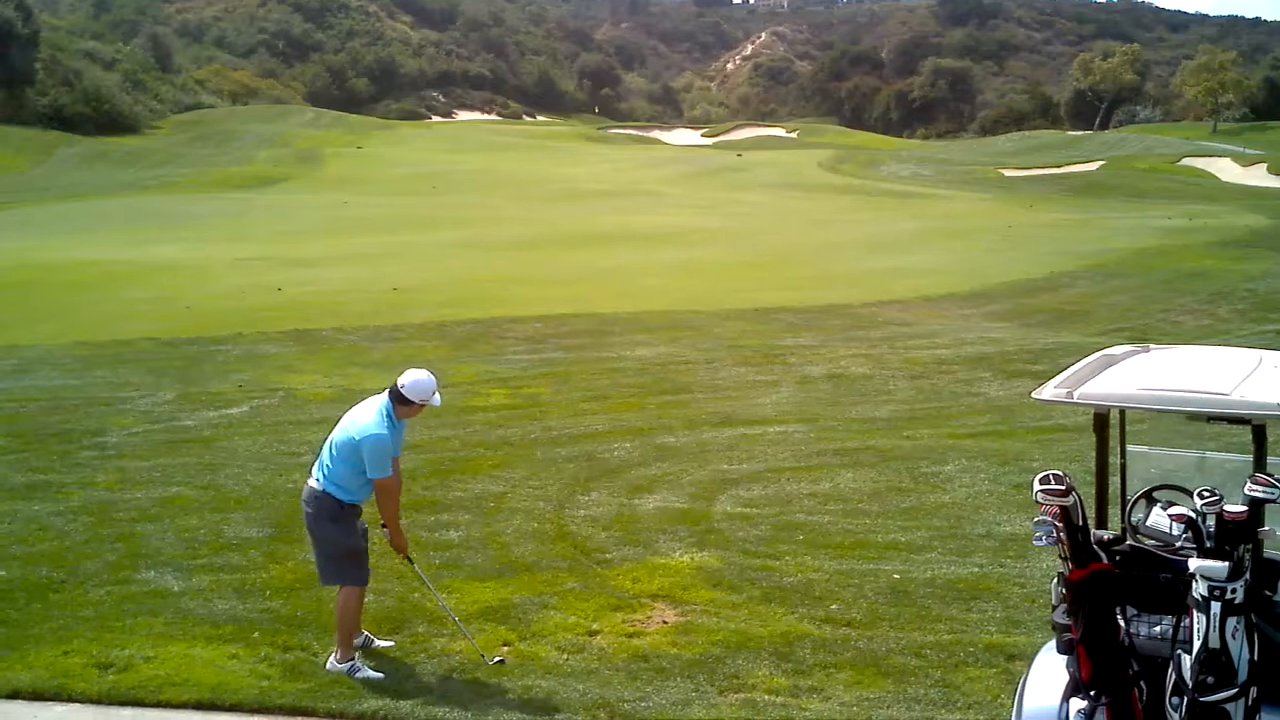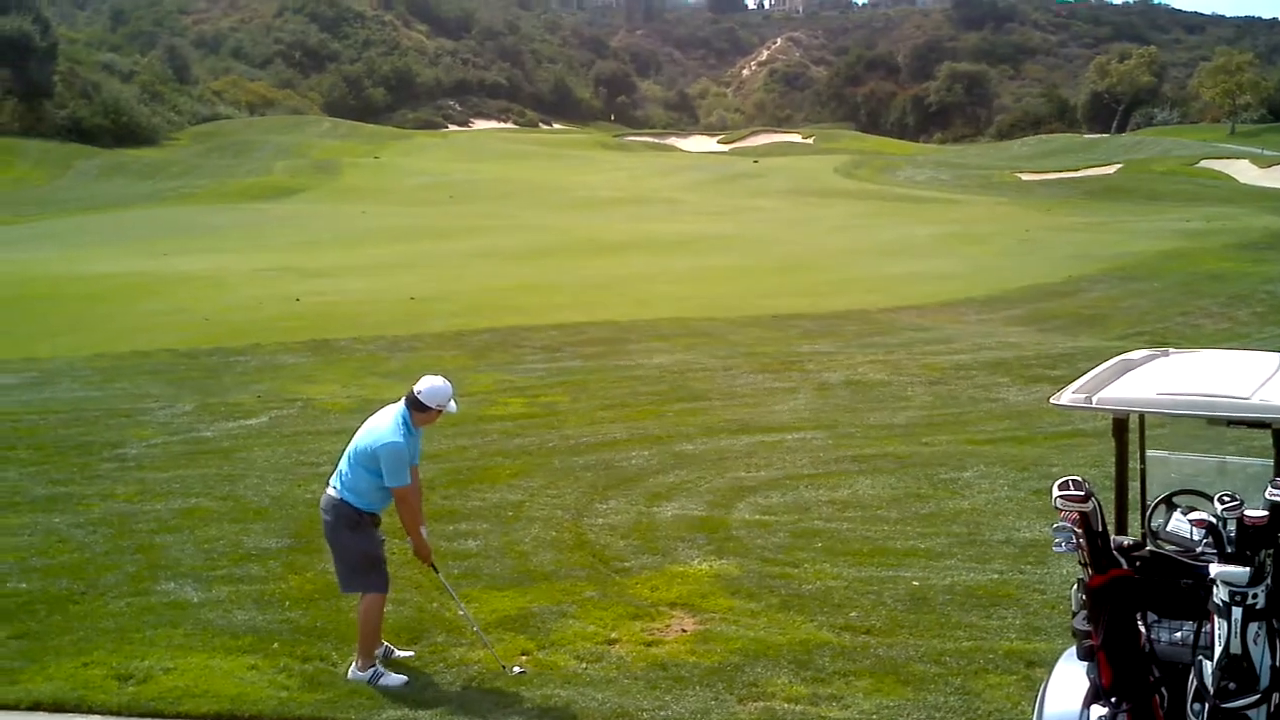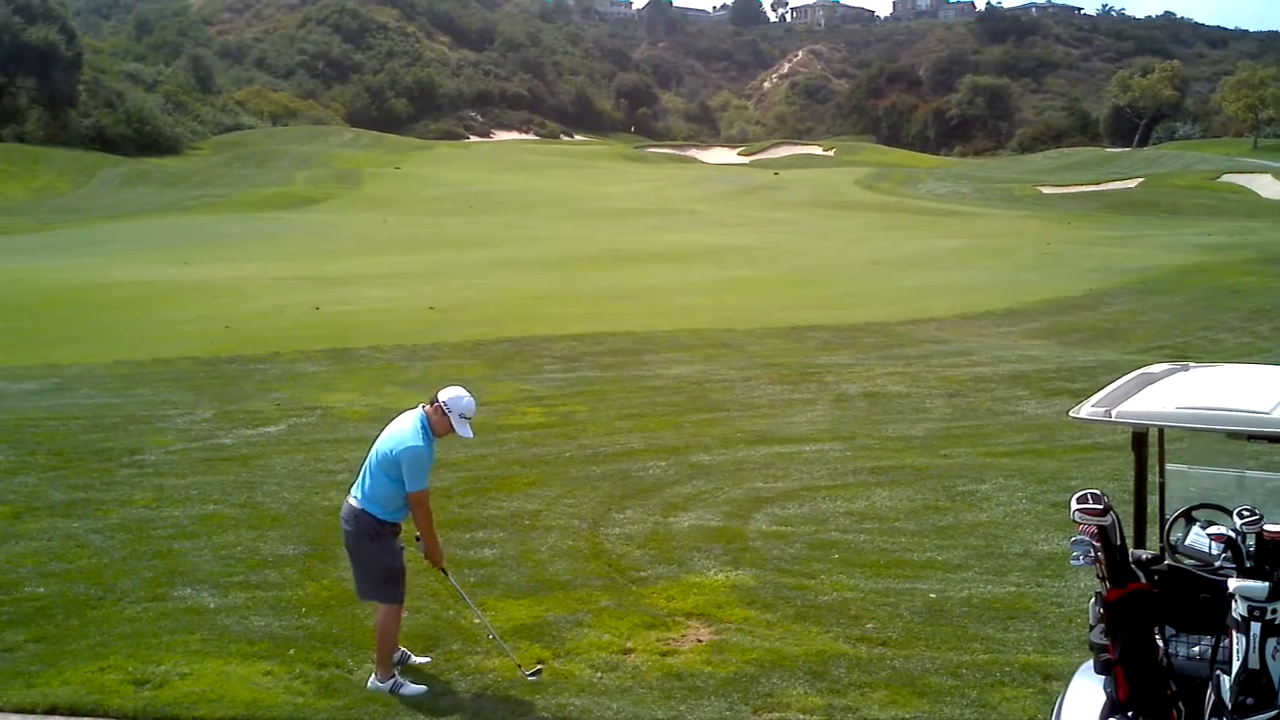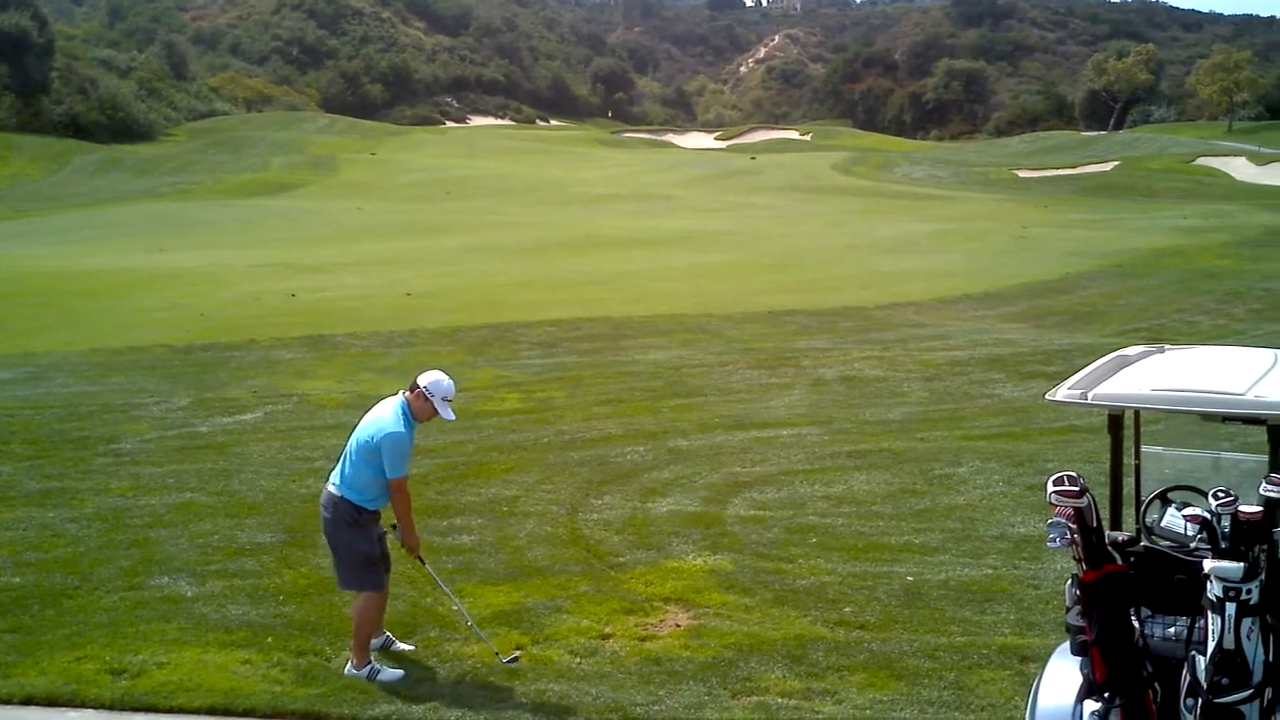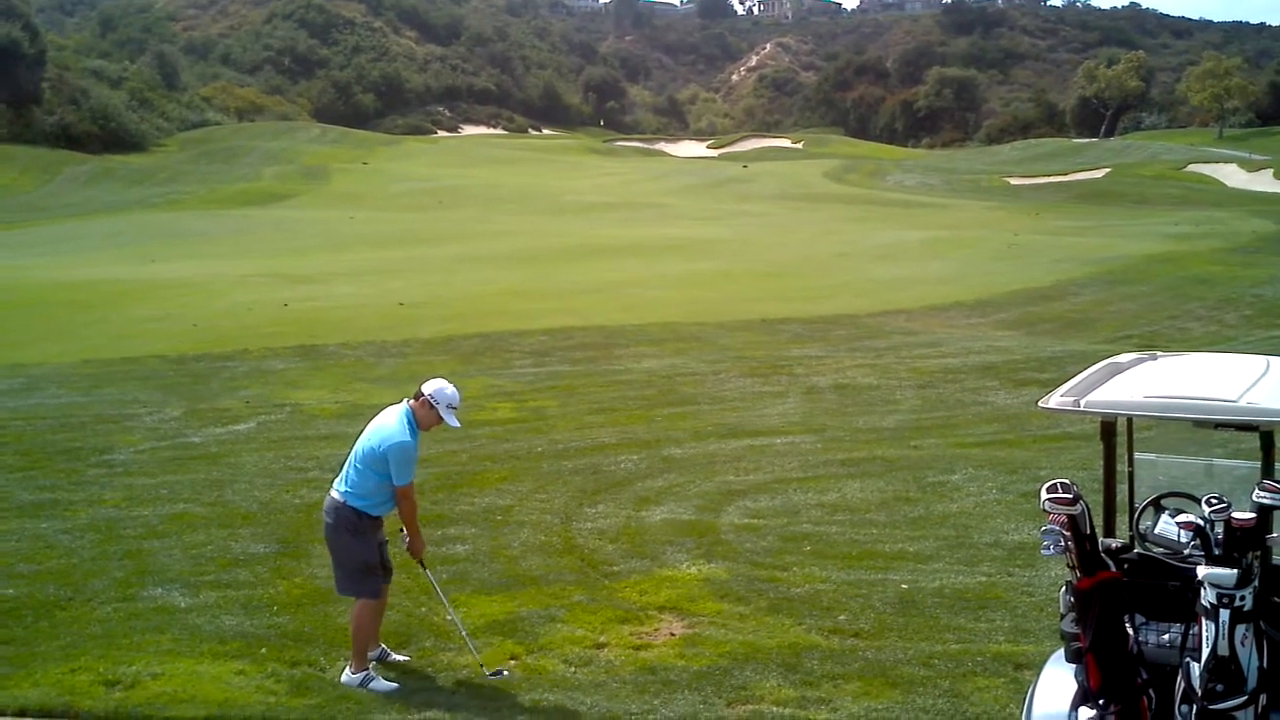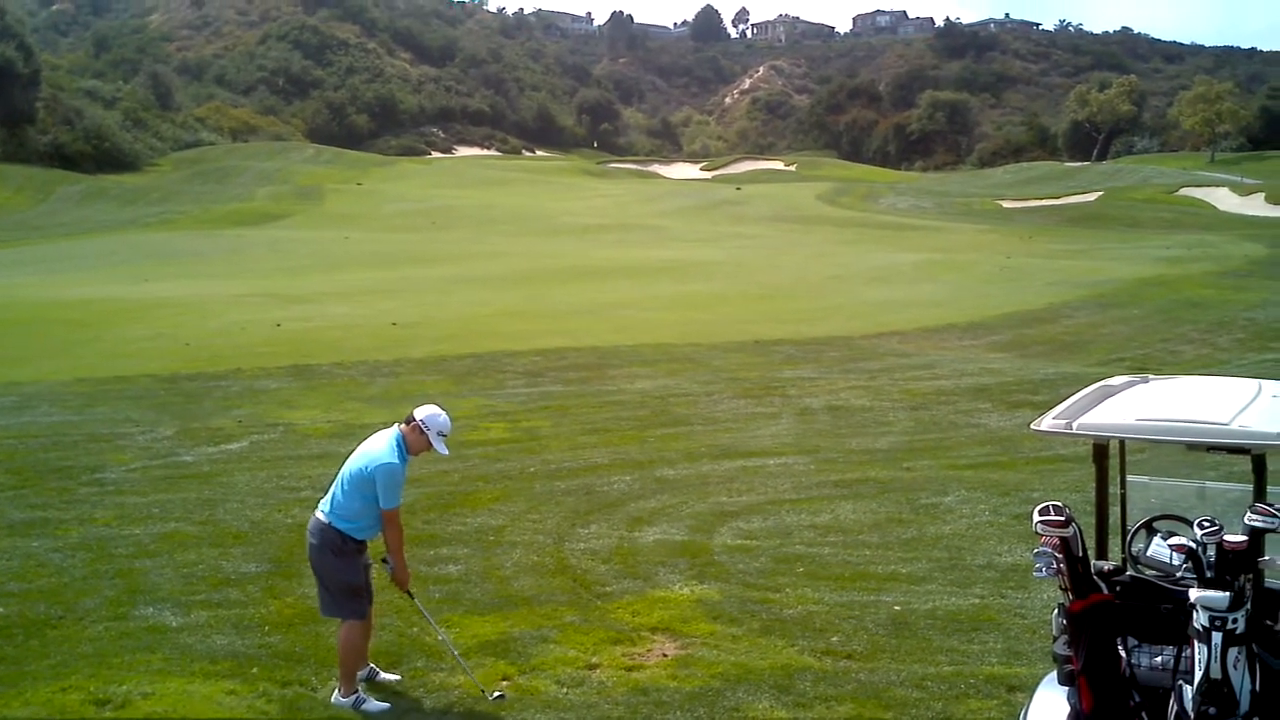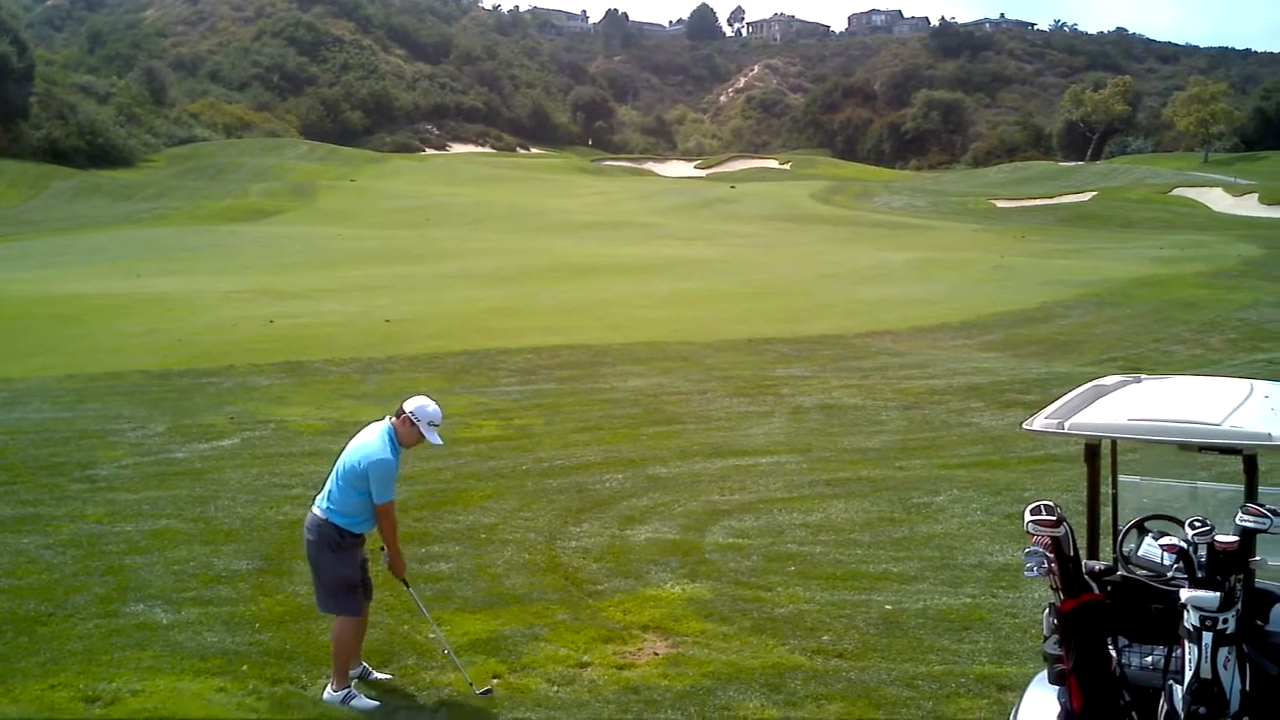
dt=0.7s
person 1, frame 1
left shoulder: (389, 410)
right shoulder: (376, 433)
left elbow: (394, 472)
right elbow: (384, 490)
left wrist: (396, 522)
right wrist: (396, 534)
left hip: (341, 499)
right hip: (328, 504)
left knee: (358, 572)
right knee: (353, 579)
left ankle: (354, 634)
right ankle: (343, 657)
person 1, frame 2
left shoulder: (403, 418)
right shoulder: (393, 441)
left elbow: (414, 480)
right elbow: (403, 498)
left wrist: (422, 529)
right wrist: (418, 542)
left hip: (358, 508)
right hip: (346, 513)
left knee: (377, 581)
right knee: (373, 588)
left ankle: (374, 645)
right ankle: (364, 665)
person 1, frame 3
left shoulder: (417, 421)
right shoulder: (414, 445)
left elbow: (422, 492)
right elbow: (419, 504)
left wrist: (428, 538)
right wrist: (432, 546)
left hip: (377, 516)
right hip: (367, 522)
left knee: (392, 590)
right knee: (390, 597)
left ankle: (390, 651)
right ankle: (383, 675)
person 1, frame 4
left shoulder: (394, 406)
right shoulder: (396, 432)
left elbow: (395, 484)
right elbow: (398, 491)
left wrist: (403, 526)
right wrist: (410, 533)
left hip: (359, 505)
right hip: (347, 510)
left knee: (380, 573)
right knee: (369, 585)
left ankle: (376, 635)
right ankle: (359, 663)
person 1, frame 5
left shoulder: (397, 413)
right shoulder: (401, 440)
left elbow: (402, 487)
right elbow: (405, 497)
left wrist: (410, 529)
right wrist: (415, 537)
left hip: (359, 511)
right hip: (349, 516)
left knee: (381, 581)
right knee: (368, 591)
left ankle: (372, 647)
right ankle: (357, 669)
person 1, frame 6
left shoulder: (388, 437)
right shoulder: (390, 463)
right elbow: (391, 522)
left wrist: (393, 556)
right wrist: (400, 566)
left hip: (344, 533)
right hip: (333, 539)
left knee: (363, 606)
right knee: (353, 614)
left ankle: (361, 667)
right ankle: (346, 692)
person 1, frame 7
left shoulder: (379, 430)
right shoulder: (383, 458)
right elbow: (385, 515)
left wrist: (390, 549)
right wrist: (396, 556)
left hip: (341, 528)
right hip: (331, 534)
left knee: (361, 600)
right knee: (349, 610)
left ankle: (354, 665)
right ankle: (338, 686)
